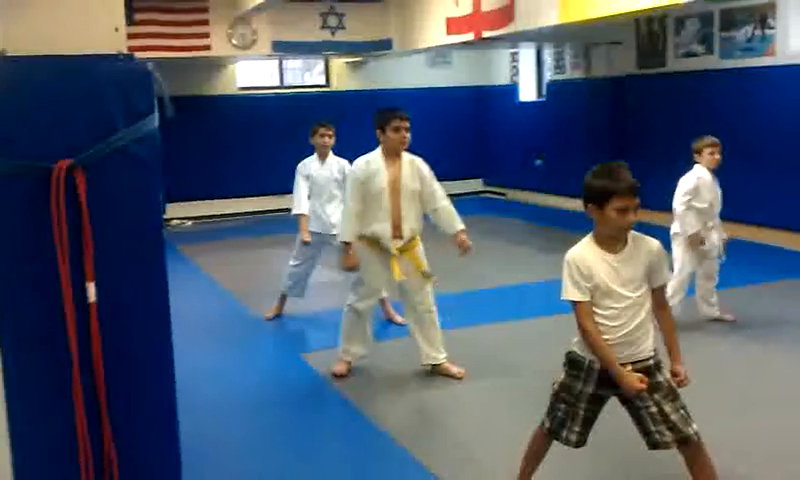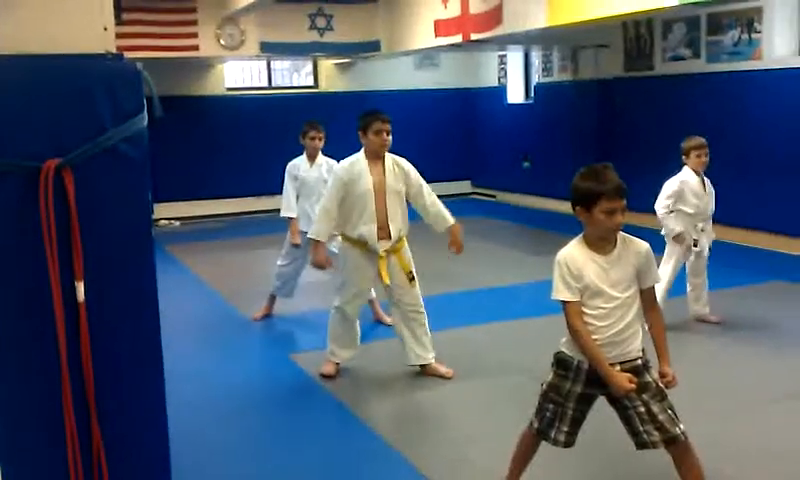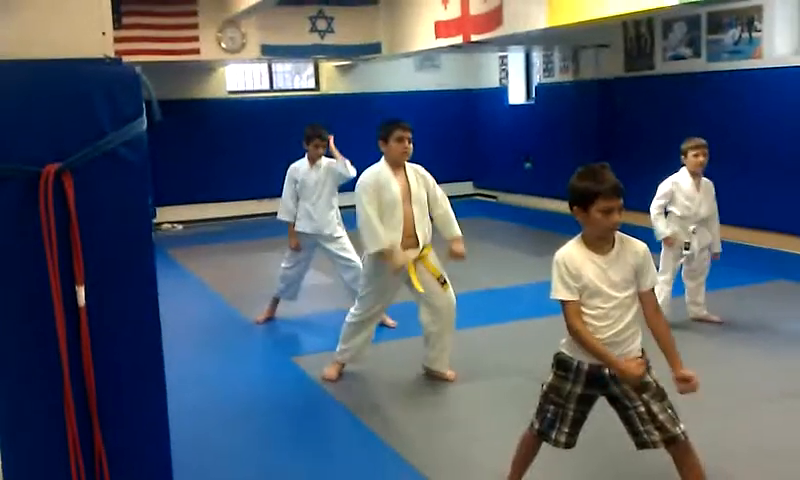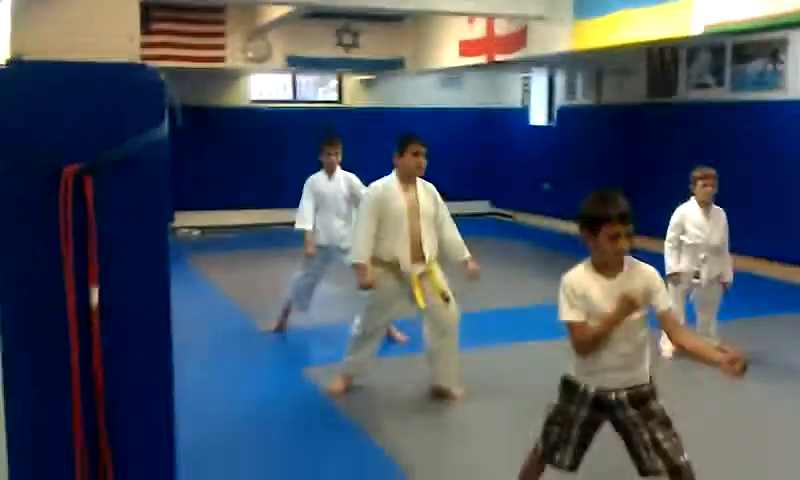
dt=0.5s
person 1, frame 1
left shoulder: (651, 249)
right shoulder: (578, 258)
left elbow: (661, 307)
right elbow: (586, 325)
left wrist: (676, 360)
right wrist: (620, 374)
left hip: (642, 361)
right hip: (591, 361)
left knee: (689, 439)
right knee: (551, 428)
person 1, frame 2
left shoulder: (640, 251)
right shoulder: (568, 259)
left elbow: (651, 308)
right elbow: (576, 325)
left wrist: (664, 361)
right wrist: (609, 374)
left hip: (630, 361)
right hip: (580, 362)
left knee: (677, 439)
right knee: (539, 428)
person 1, frame 3
left shoulder: (637, 251)
right shoulder: (567, 258)
left elbow: (652, 312)
right elbow: (575, 325)
left wrist: (676, 367)
right wrist: (617, 363)
left hip: (628, 362)
right hip: (581, 363)
left knee: (676, 439)
right knee: (539, 432)
person 1, frame 4
left shoulder: (645, 274)
right shoulder: (574, 281)
left elbow: (676, 331)
right elbow: (581, 346)
left wrist: (719, 357)
right wrist: (618, 313)
left hip: (635, 390)
right hip: (586, 389)
right knee: (544, 453)
person 2, frame 1
left shoulder: (417, 166)
right shoulder: (363, 167)
left elbow: (437, 202)
right elbow: (352, 209)
left wrist: (458, 231)
right wrist: (348, 248)
left hip: (408, 246)
right hip: (372, 247)
left knee: (422, 302)
right knee: (359, 302)
left ankle: (436, 359)
right ankle: (347, 356)
person 2, frame 2
left shoulder: (400, 166)
right shoulder: (346, 169)
left elbow: (425, 198)
right elbow: (329, 208)
left wrist: (451, 226)
right wrist: (318, 245)
left hip: (395, 248)
right hip: (358, 249)
left knee: (410, 302)
right knee: (346, 304)
left ankle: (425, 360)
right ankle: (335, 357)
person 2, frame 3
left shoulder: (419, 173)
right shoulder: (370, 178)
left elbow: (441, 206)
right elbow: (368, 220)
left wrist: (455, 239)
right wrist: (389, 253)
left hip: (421, 254)
right hip: (386, 256)
left knee: (443, 304)
right knee: (367, 310)
left ankle: (436, 364)
right ankle: (340, 359)
person 2, frame 4
left shoulder: (429, 191)
right shoulder: (378, 191)
left elbow: (446, 227)
right elbow: (365, 230)
left wrist: (466, 259)
right wrist: (362, 267)
left hip: (424, 270)
right hip: (389, 271)
left knee: (446, 319)
right knee: (369, 324)
left ankle: (443, 383)
right ankle: (347, 374)
person 3, frame 1
left shoulder: (342, 165)
right shoulder: (304, 166)
right elbow: (301, 198)
right wrist: (304, 230)
left hip: (340, 225)
right hip: (314, 226)
right knee: (299, 265)
left ankle: (388, 309)
right ankle: (280, 305)
person 3, frame 2
left shoulder: (331, 165)
right shoulder: (293, 166)
right elbow: (290, 200)
right wrist: (294, 231)
right hip: (303, 226)
right knee: (287, 265)
left ankle: (376, 310)
right ankle: (269, 306)
person 3, frame 3
left shoulder: (331, 166)
right shoulder: (295, 169)
left elbow: (349, 173)
right elbow: (289, 203)
left wrist: (333, 149)
right wrist: (291, 234)
left hip: (331, 229)
right hip: (305, 230)
left knee: (353, 266)
right knee: (291, 269)
right ankle: (272, 309)
person 3, frame 4
left shoulder: (350, 179)
right shoulder: (312, 182)
left elbow: (364, 201)
right elbow: (306, 211)
right wrist: (308, 242)
left hip: (346, 240)
right hip: (322, 241)
right knee: (304, 279)
left ankle: (387, 326)
right ankle: (283, 318)
person 4, frame 1
left shoulder: (712, 180)
right shoulder: (693, 178)
right elbow: (679, 206)
left wrist: (719, 234)
right wrist: (692, 231)
left hip: (706, 234)
right hip: (688, 233)
left knee: (709, 273)
right knee: (683, 275)
left ankle: (711, 311)
person 4, frame 2
left shoulder: (706, 182)
right shoulder: (679, 182)
left elbow: (708, 211)
right elbow: (661, 207)
left wrist: (708, 235)
right wrist: (675, 231)
left hip: (700, 235)
right hip: (681, 233)
left knee: (699, 274)
right knee: (666, 274)
left ankle: (700, 311)
person 4, frame 3
left shoulder: (708, 185)
right shoulder: (673, 182)
left elbow: (712, 216)
right elbow: (656, 208)
left wrist: (716, 244)
right wrist: (665, 232)
left hip: (699, 238)
right hip: (676, 236)
left knee: (697, 276)
right knee: (666, 276)
left ankle: (698, 311)
person 4, frame 4
left shoulder: (720, 214)
right shoulder: (683, 212)
left elbow: (723, 246)
right elbow: (671, 242)
left wrist: (726, 275)
right wrist: (673, 269)
left hip: (710, 268)
right hip: (686, 267)
left knee: (708, 308)
right knee: (676, 306)
left ankle: (709, 342)
right ankle: (668, 344)
